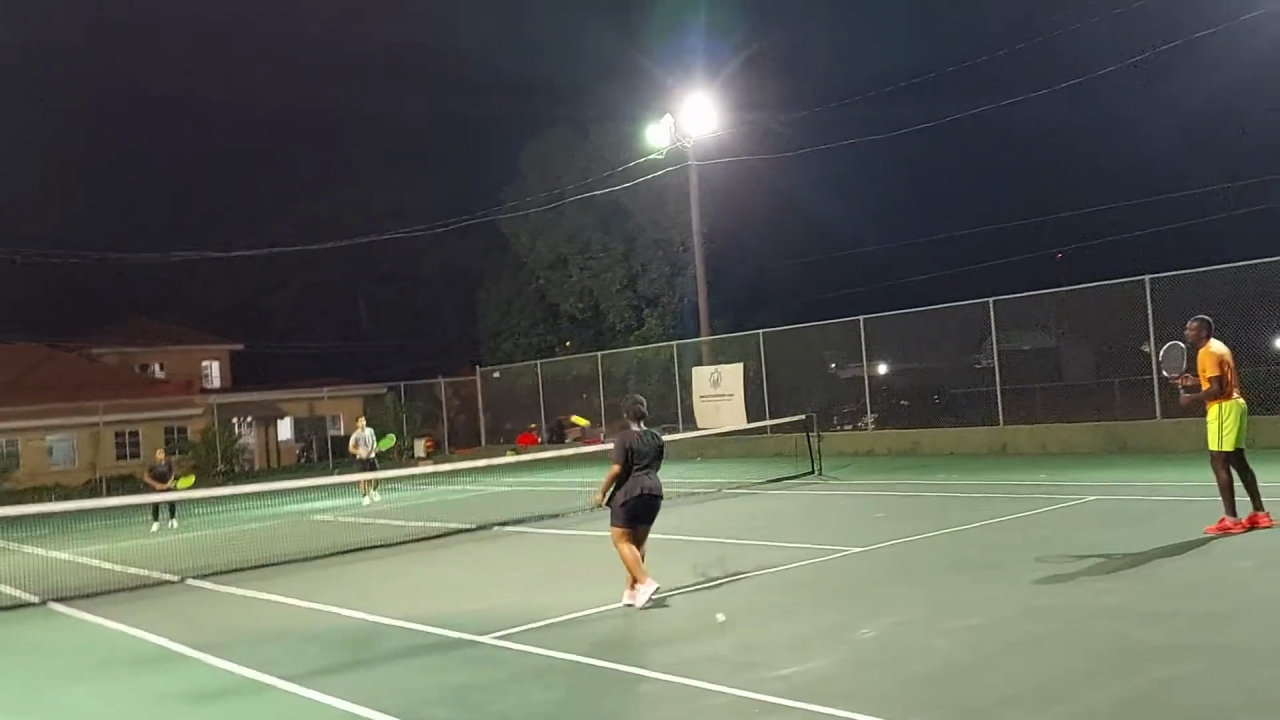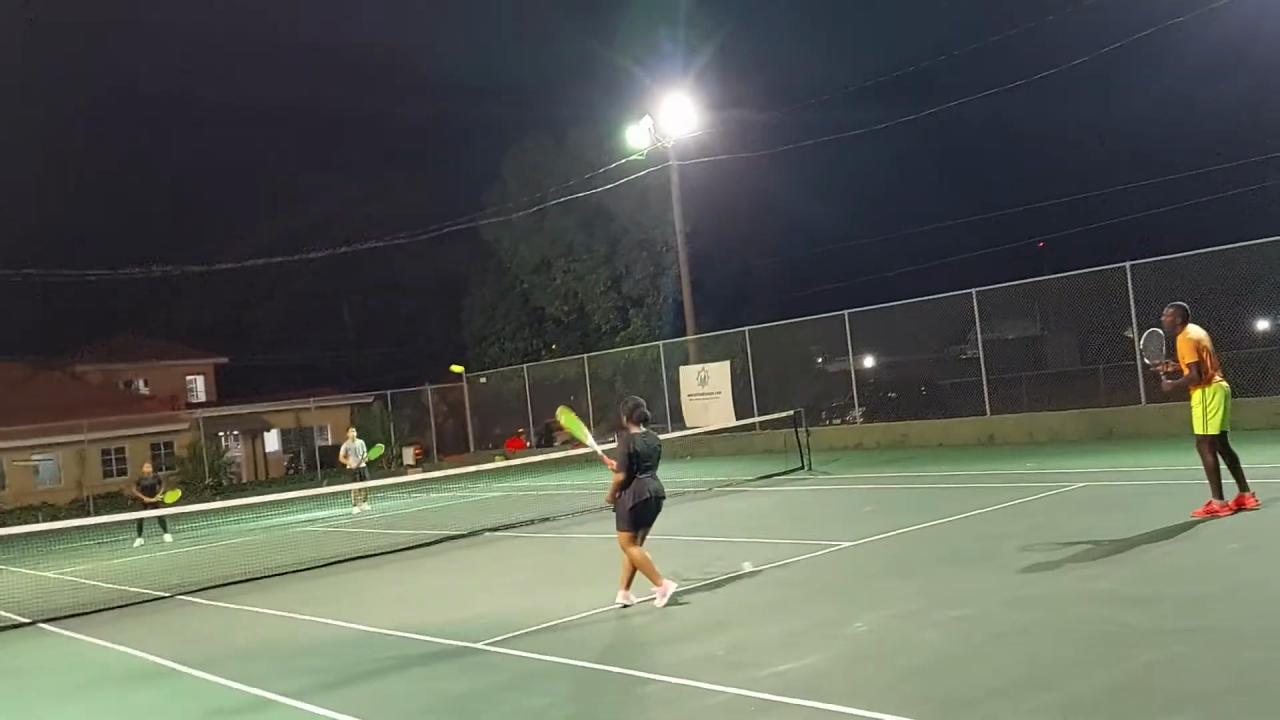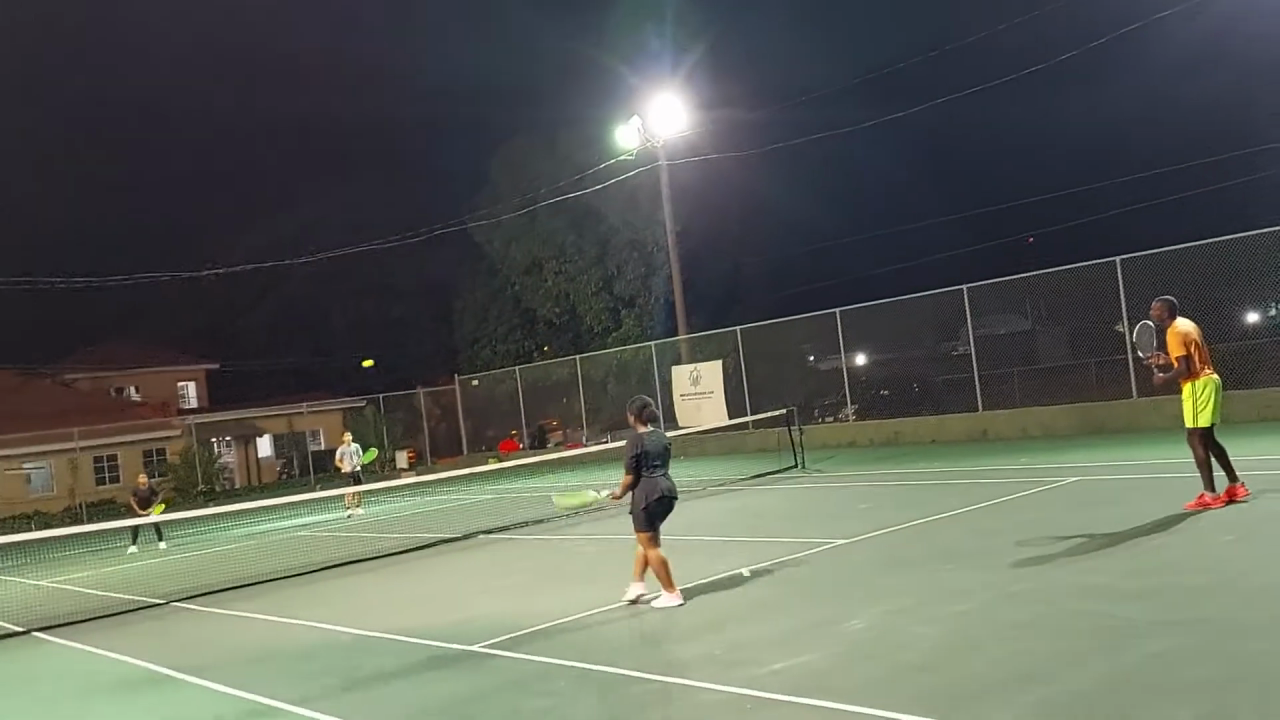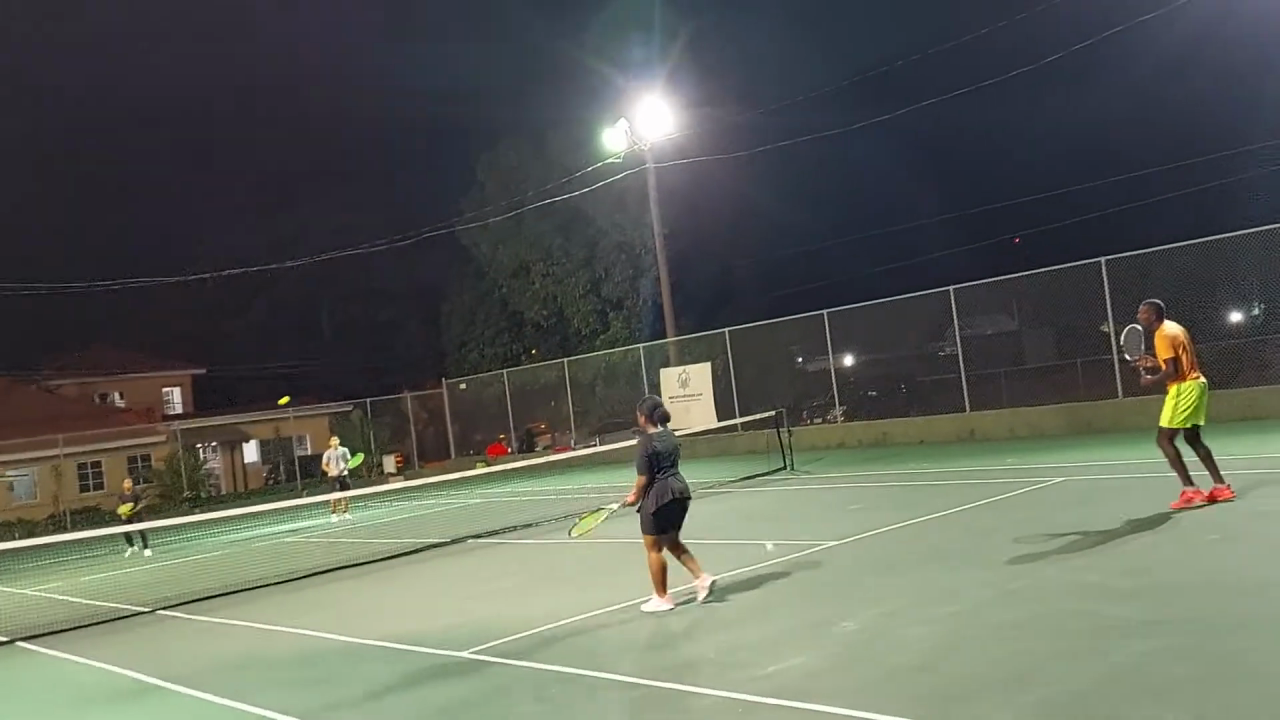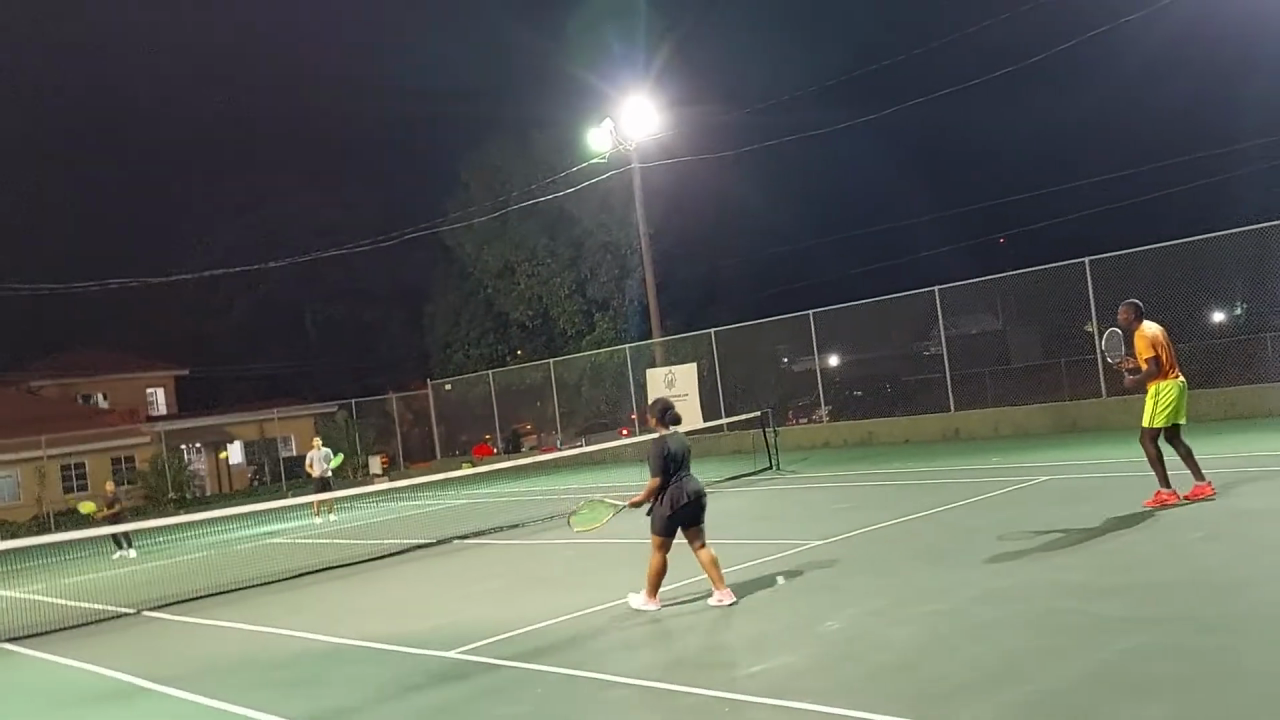
dt=0.2s
person 1, frame 1
left shoulder: (624, 438)
right shoulder: (656, 438)
left elbow: (616, 470)
left wrist: (602, 493)
left hip: (629, 493)
right hip: (652, 492)
left knee: (622, 541)
right knee: (638, 543)
left ankle: (645, 583)
right ankle: (631, 591)
person 1, frame 2
left shoulder: (626, 441)
right shoulder: (654, 438)
left elbow: (622, 477)
left wrist: (612, 494)
right wrist: (619, 466)
left hip: (634, 496)
right hip: (654, 493)
left knee: (629, 545)
right knee: (634, 543)
left ankle: (662, 585)
right ankle: (624, 592)
person 1, frame 3
left shoulder: (634, 442)
right shoulder: (662, 436)
left elbow: (631, 478)
left wrist: (620, 492)
right wrist: (629, 488)
left hip: (647, 495)
right hip: (667, 492)
left knee: (650, 546)
right knee: (646, 541)
left ankle: (671, 593)
right ankle: (637, 583)
person 1, frame 4
left shoulder: (645, 442)
right shoulder: (671, 437)
left elbow: (644, 479)
left wrist: (634, 497)
right wrist: (639, 493)
left hip: (658, 498)
right hip: (680, 493)
left knee: (653, 549)
right knee: (673, 543)
left ankle: (662, 597)
right ankle: (702, 577)
person 1, frame 5
left shoulder: (659, 445)
right shoulder: (681, 438)
left elbow: (657, 481)
left wrist: (642, 499)
right wrist: (651, 495)
left hip: (672, 501)
right hip: (693, 495)
left knee: (659, 550)
right knee: (699, 546)
left ankle: (649, 598)
right ankle: (723, 592)
person 2, frame 1
left shoulder: (1208, 353)
right shoulder: (1218, 347)
left elbow: (1217, 389)
left wrist: (1192, 398)
right wrist: (1196, 382)
left hip: (1223, 409)
right hip: (1233, 405)
left knee: (1219, 462)
right knee: (1238, 461)
left ankle: (1232, 520)
right ankle: (1259, 514)
person 2, frame 2
left shoulder: (1186, 339)
right shoulder: (1196, 331)
left elbow: (1196, 376)
left wrist: (1173, 385)
right wrist: (1177, 367)
left hip: (1207, 393)
right hip: (1218, 388)
left knee: (1205, 446)
right knee: (1221, 445)
left ankle: (1218, 502)
right ankle: (1245, 494)
person 2, frame 3
left shoulder: (1174, 332)
right shoulder: (1187, 324)
left elbow: (1185, 369)
left wrist: (1163, 378)
right wrist: (1167, 360)
left hip: (1198, 386)
right hip: (1209, 381)
left knee: (1196, 440)
right knee: (1207, 438)
left ankle: (1211, 495)
right ankle: (1235, 485)
person 2, frame 4
left shoulder: (1163, 335)
right shoulder: (1174, 328)
left elbow: (1173, 371)
left wrist: (1151, 380)
right wrist: (1155, 363)
left hip: (1183, 389)
right hip: (1196, 385)
left knee: (1164, 439)
right knee: (1193, 438)
left ankle: (1190, 489)
right ankle: (1221, 487)
person 2, frame 5
left shoulder: (1142, 336)
right shoulder: (1154, 327)
left elbow: (1154, 370)
left wrist: (1134, 381)
right wrist: (1136, 364)
left hip: (1163, 388)
right hip: (1176, 384)
left knee: (1147, 439)
right knee: (1174, 438)
left ankle: (1166, 492)
right ankle: (1202, 484)
